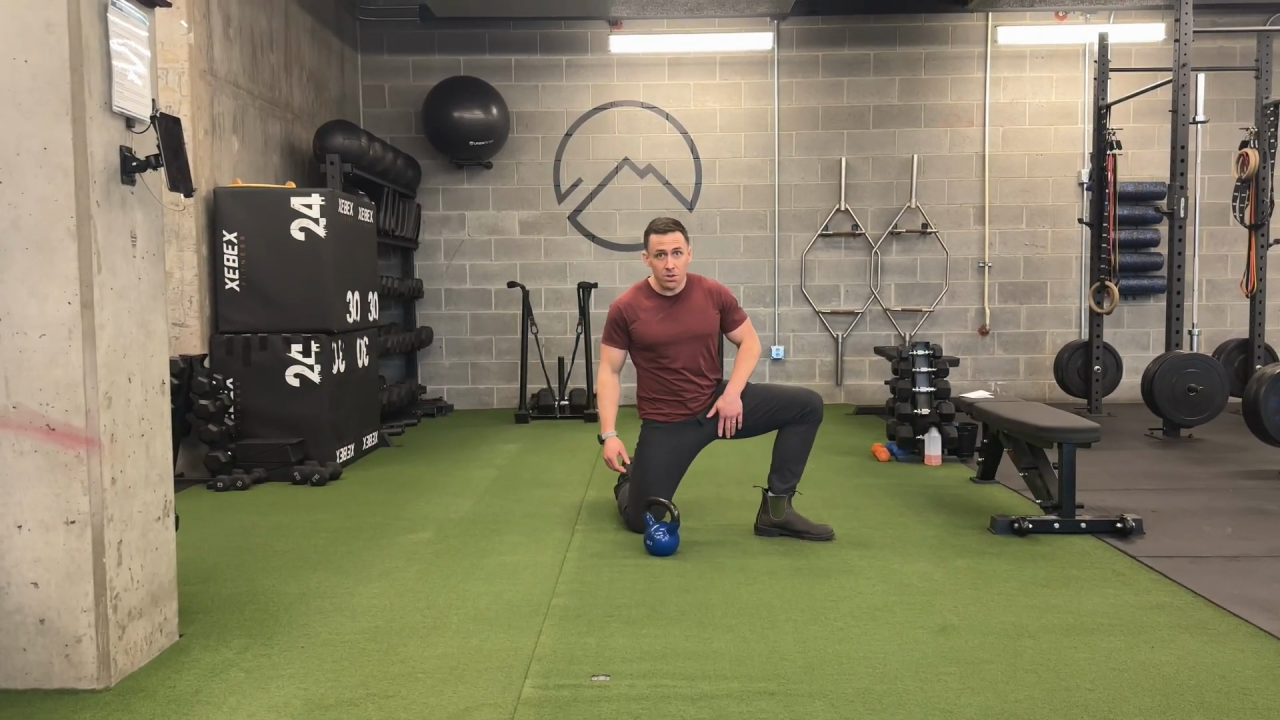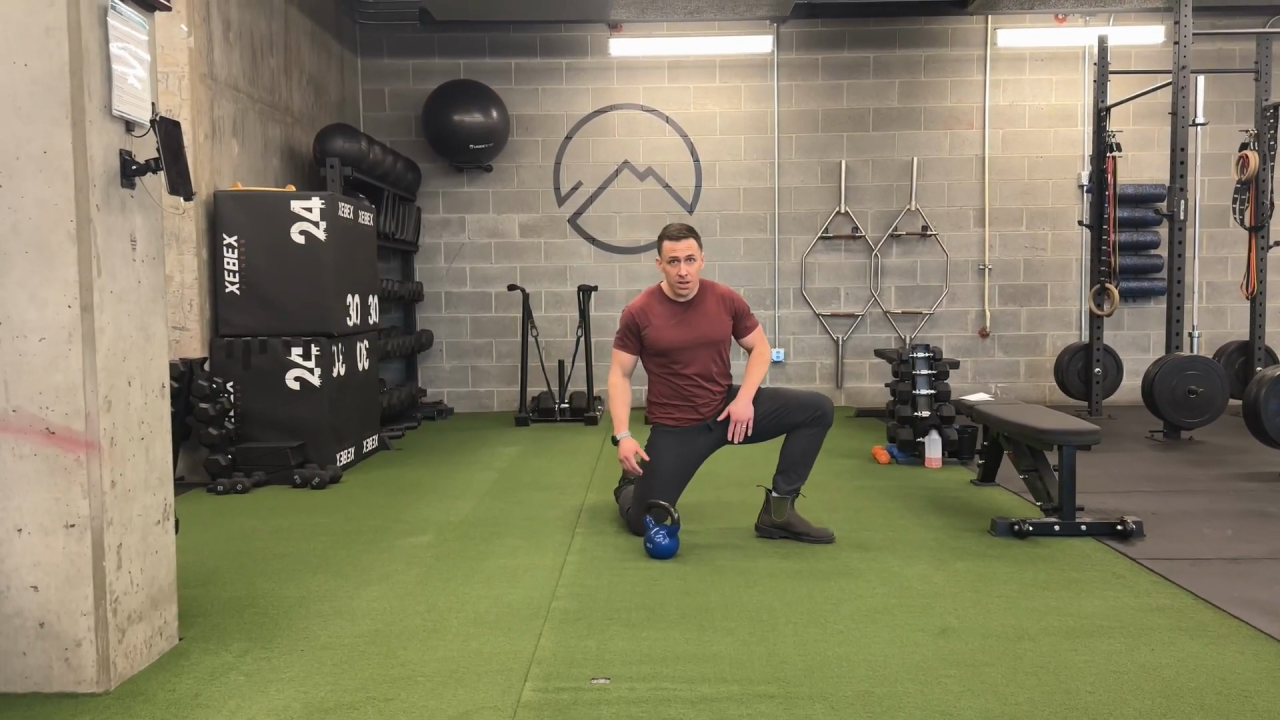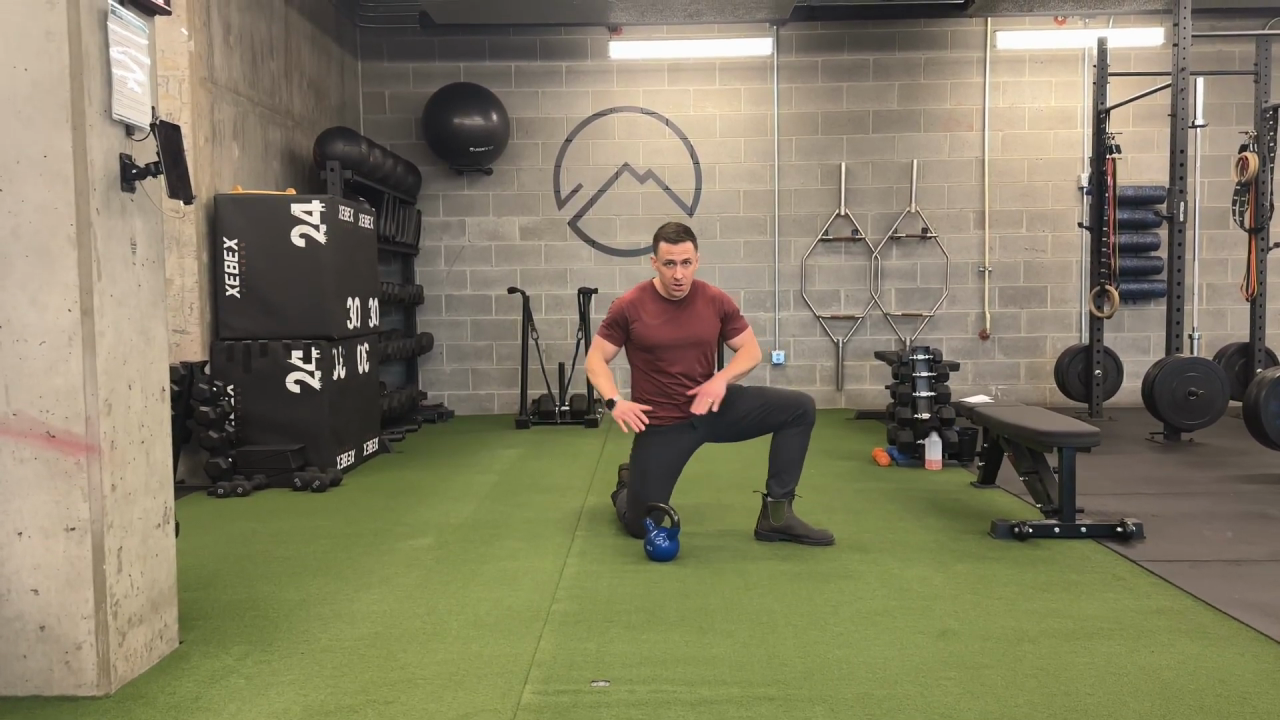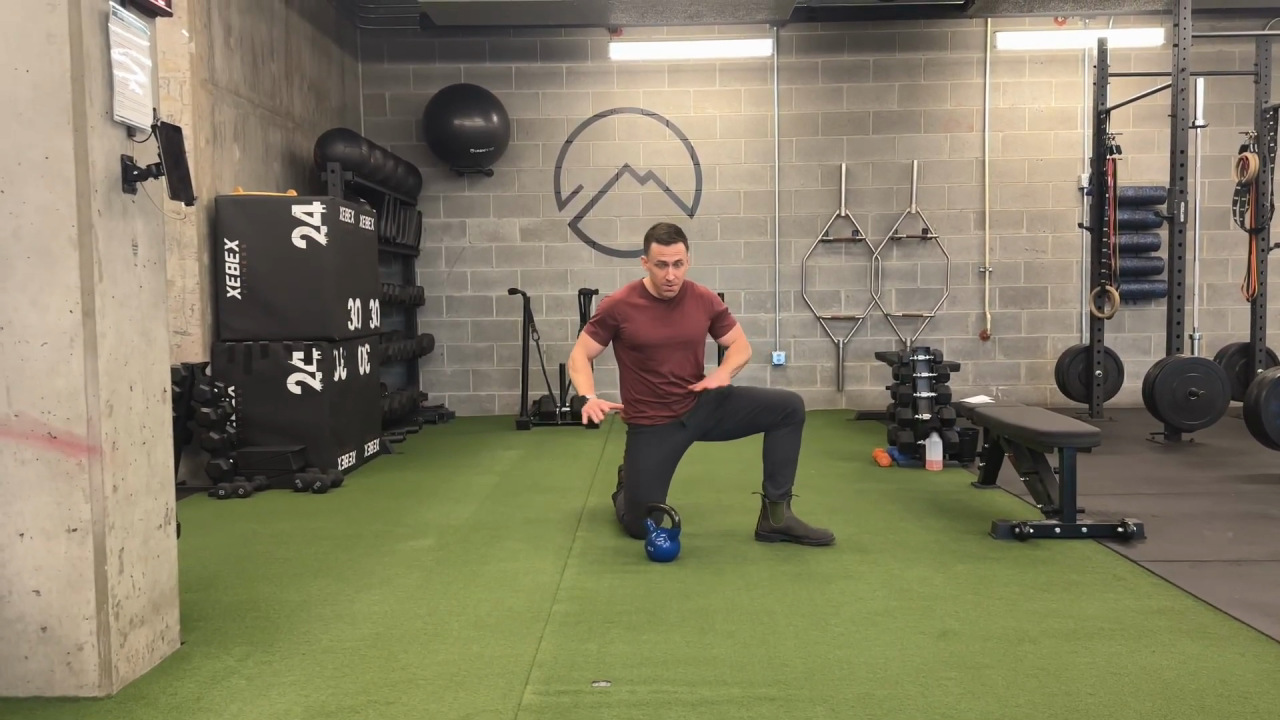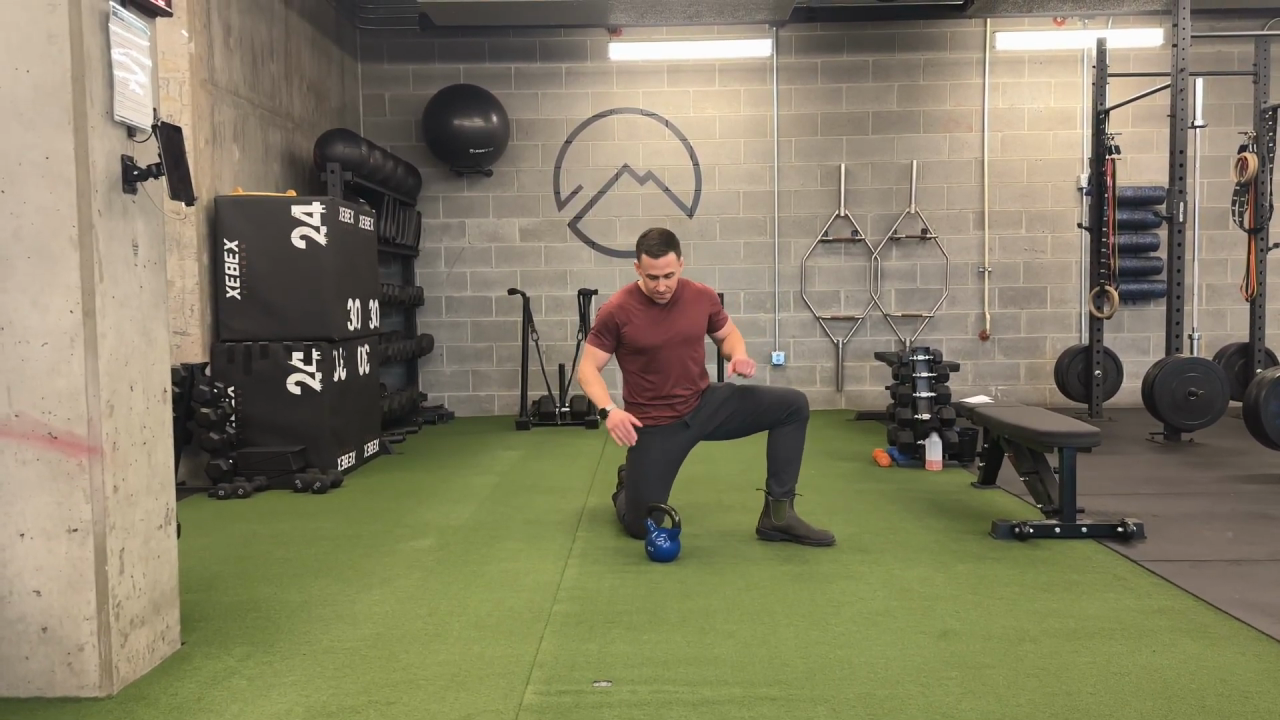
dt=0.3s
person 1, frame 1
left shoulder: (714, 294)
right shoulder: (625, 308)
left elbow: (749, 343)
right elbow: (609, 371)
left wrist: (732, 393)
right wrist: (608, 434)
left hip: (717, 402)
right hip: (666, 421)
left knee: (808, 405)
right knee: (641, 520)
left ankle: (775, 508)
right ankle: (629, 481)
person 1, frame 2
left shoulder: (726, 299)
right shoulder: (638, 312)
left elbow: (760, 349)
right elbow: (620, 375)
left wrist: (745, 398)
right wrist: (622, 436)
left hip: (727, 408)
right hip: (675, 426)
left knee: (818, 409)
right knee: (644, 522)
left ankle: (778, 509)
right ankle: (629, 487)
person 1, frame 3
left shoulder: (716, 300)
right shoulder: (629, 307)
left elbow: (752, 351)
right elbow: (596, 360)
left wrist: (722, 380)
right wrist: (616, 400)
left hip: (712, 407)
right hip: (660, 423)
left knee: (799, 408)
right knee: (641, 524)
left ankle: (776, 513)
right ankle: (627, 489)
person 1, frame 4
left shoulder: (704, 300)
right shoulder: (618, 306)
left elbow: (740, 345)
right elbow: (580, 357)
left wrist: (723, 372)
right wrist: (589, 397)
left hip: (701, 405)
right hip: (652, 424)
left knee: (788, 407)
right knee: (641, 526)
left ankle: (775, 514)
right ankle: (627, 487)
person 1, frame 5
left shoulder: (702, 296)
right shoulder: (616, 311)
left elbow: (727, 333)
right elbow: (588, 369)
left wrist: (738, 355)
right wrist: (609, 410)
left hip: (705, 403)
right hip: (655, 424)
left knee: (793, 405)
right knee: (641, 525)
left ankle: (778, 514)
right ankle: (627, 489)
